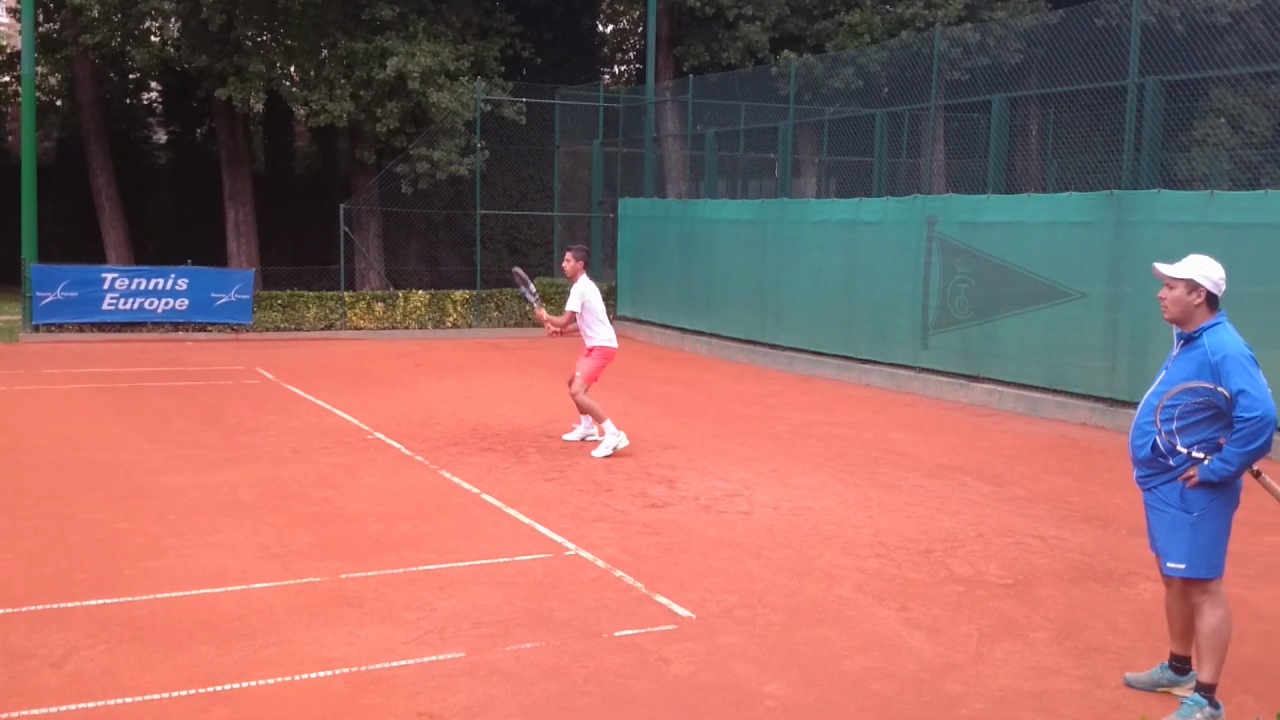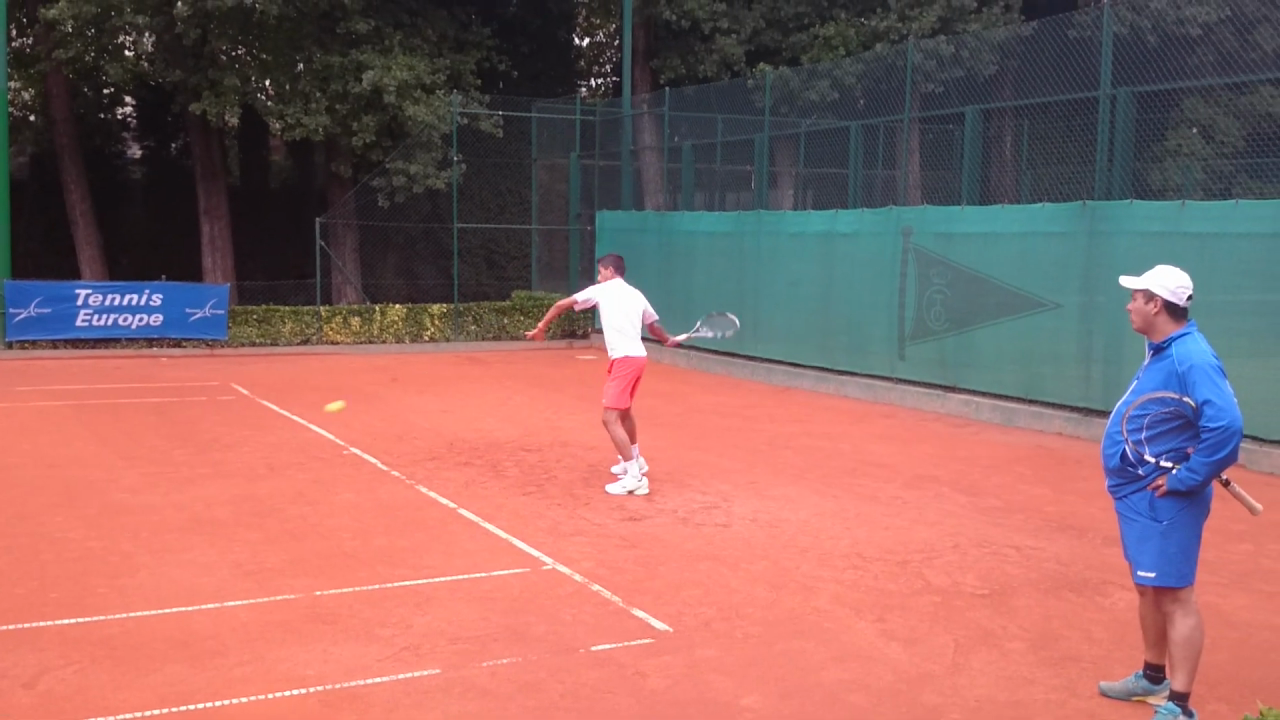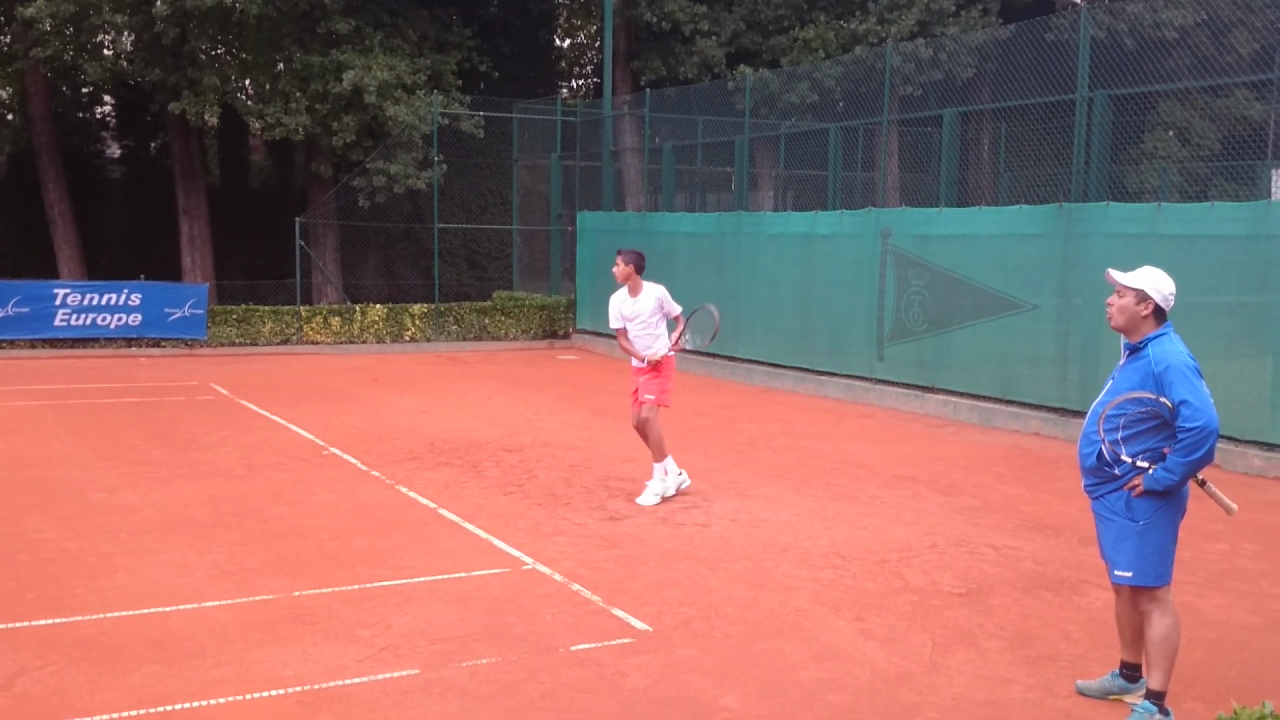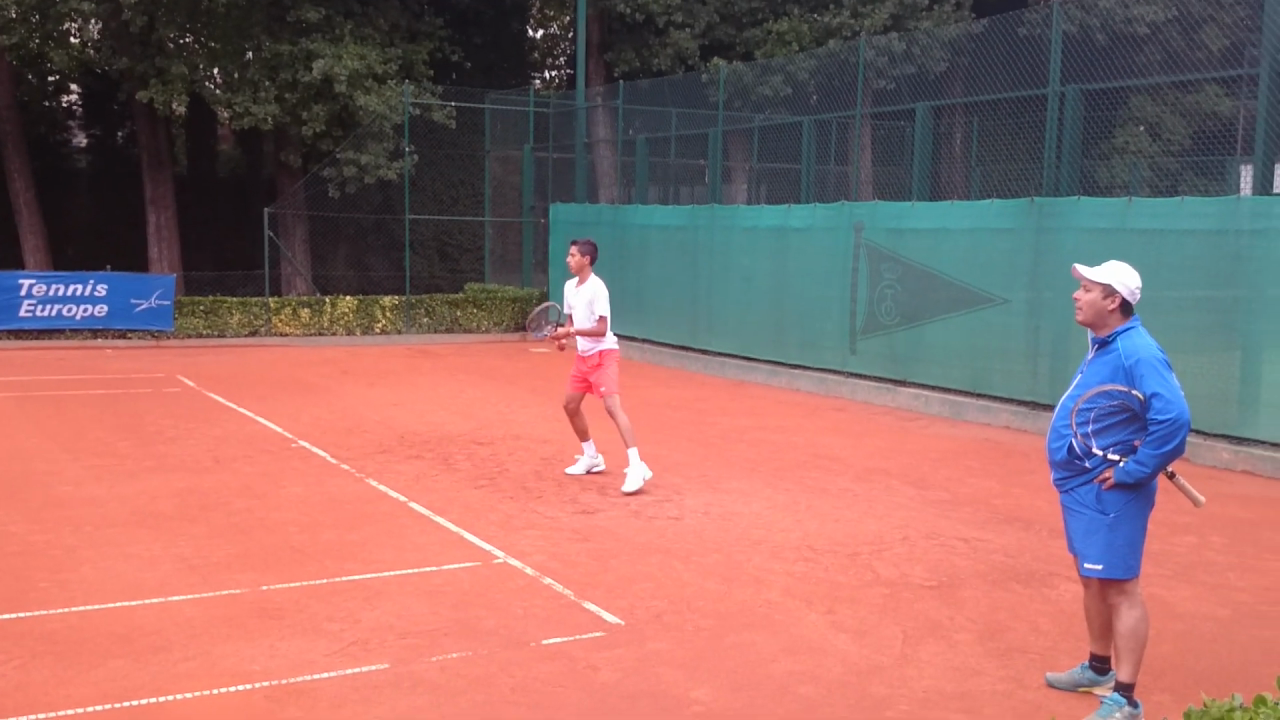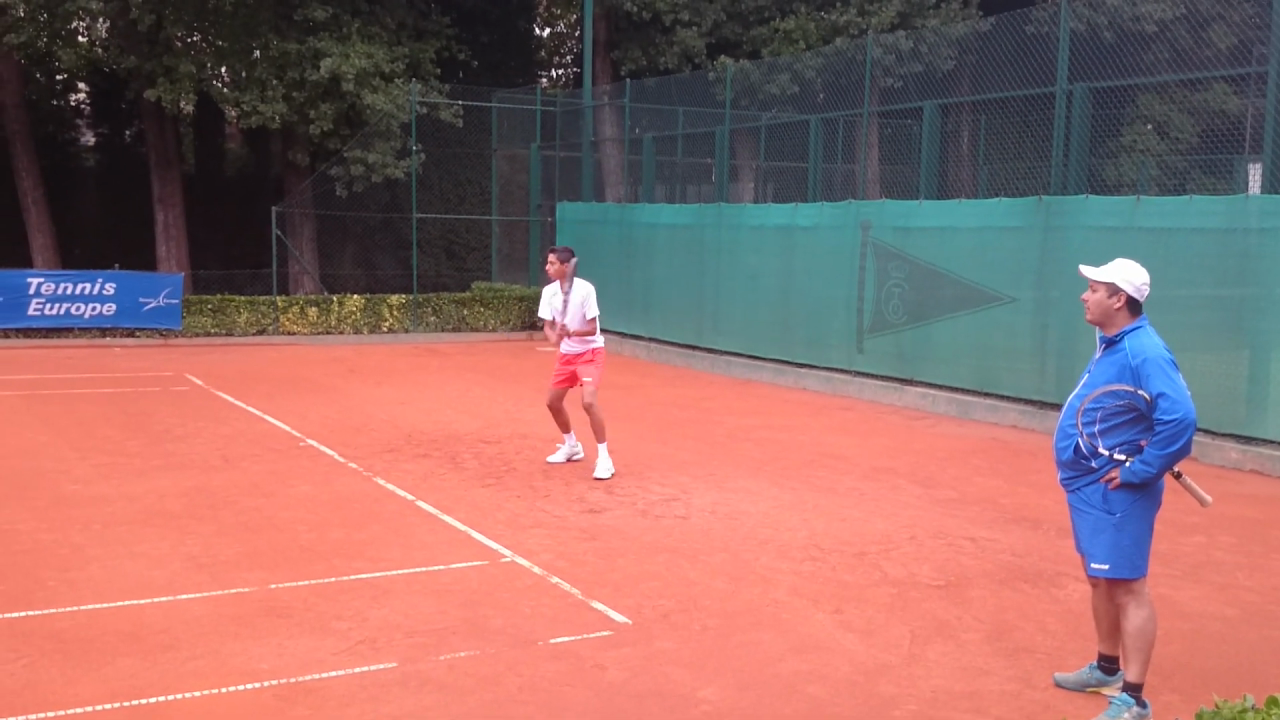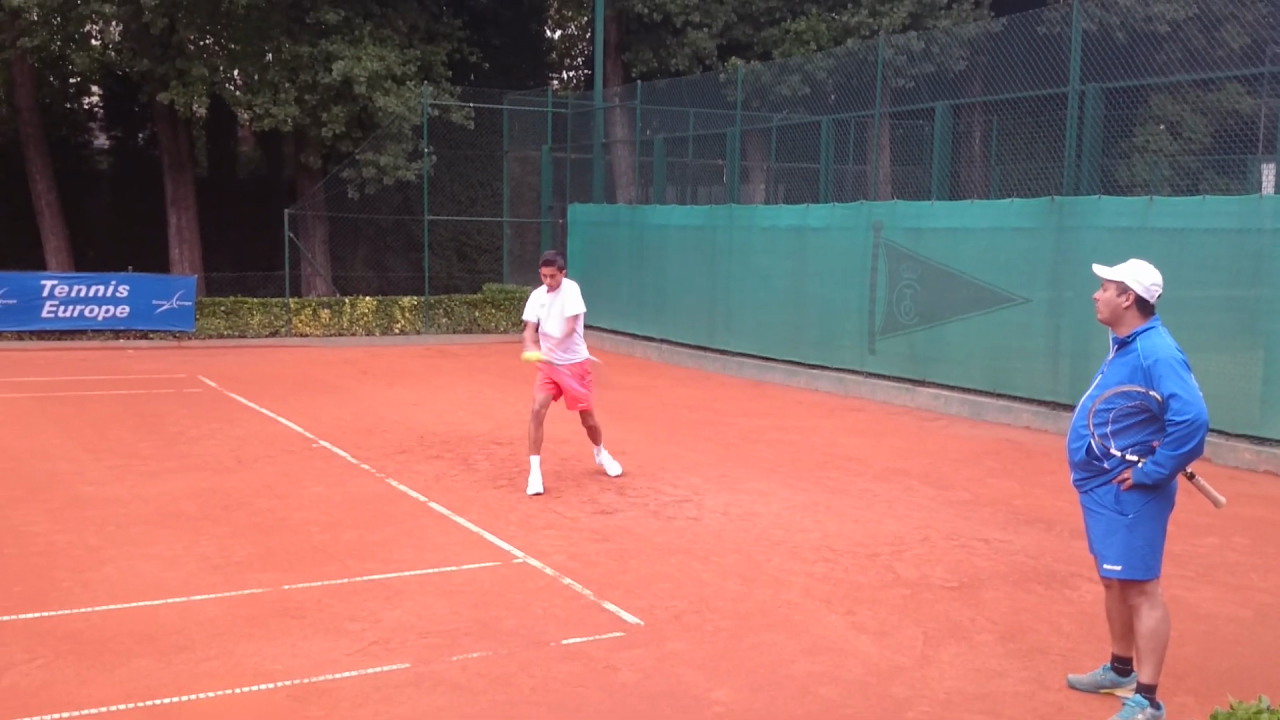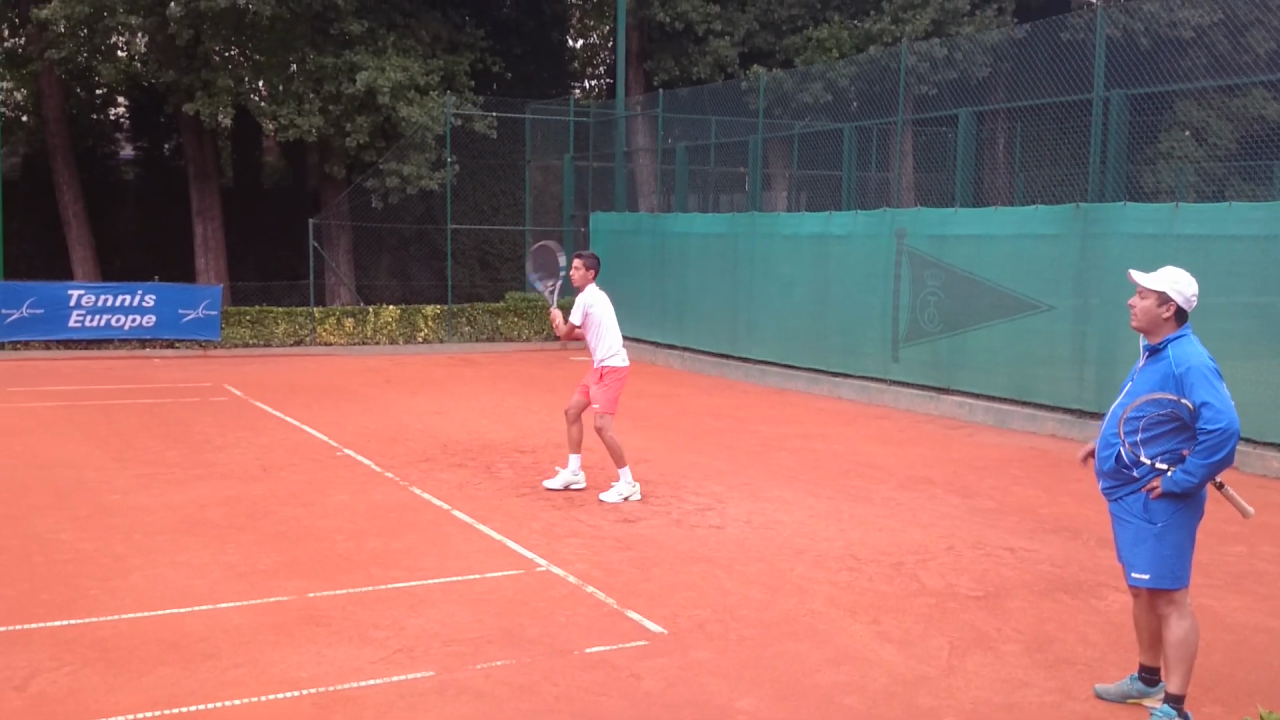
dt=0.7s
person 1, frame 1
left shoulder: (1223, 349)
right shoulder: (1187, 342)
left wrist: (1217, 469)
left hip: (1192, 492)
right hip: (1165, 484)
left knee: (1201, 587)
right knee: (1175, 580)
right ankle: (1178, 669)
person 1, frame 2
left shoulder: (1191, 358)
right shoulder: (1160, 353)
left elbow: (1225, 426)
left wrist: (1185, 479)
left hip: (1162, 502)
right hip: (1137, 494)
left knee: (1174, 596)
right knee: (1148, 590)
right ankle: (1153, 677)
person 1, frame 3
left shoulder: (1167, 359)
right shoulder: (1136, 353)
left elbow: (1202, 426)
left wrist: (1161, 478)
left hip: (1139, 500)
right hip: (1114, 493)
left knee: (1150, 595)
right knee: (1125, 589)
right ankle: (1129, 677)
person 1, frame 4
left shoulder: (1136, 352)
right shoulder: (1102, 347)
left elbow: (1173, 418)
left wrist: (1132, 472)
left hip: (1107, 494)
right hip: (1081, 487)
left knee: (1118, 589)
right knee: (1092, 582)
right ankle: (1098, 669)
person 1, frame 5
left shoulder: (1144, 353)
right shoulder: (1110, 346)
left elbow: (1179, 419)
left wrist: (1138, 472)
left hip: (1114, 493)
right hip: (1089, 487)
left knee: (1127, 589)
right knee: (1101, 582)
right ankle: (1107, 669)
person 1, frame 6
left shoulder: (1156, 352)
right shoulder: (1123, 346)
left elbow: (1191, 419)
left wrist: (1151, 472)
left hip: (1128, 494)
right hip: (1102, 488)
left knee: (1140, 589)
right knee: (1114, 583)
right ankle: (1121, 670)
person 1, frame 7
left shoulder: (1188, 361)
right shoulder: (1154, 354)
left elbow: (1223, 428)
left wrist: (1179, 481)
right wrist: (1107, 445)
left hip: (1157, 505)
right hip: (1131, 496)
left knee: (1169, 599)
right knee: (1143, 592)
right ankle: (1148, 680)
person 2, frame 1
left shoulder: (579, 288)
right shoulder: (585, 286)
left elbow: (565, 320)
left wrist: (545, 317)
right wrist: (559, 329)
left hip: (602, 346)
right hip: (597, 345)
left knee: (577, 392)
right knee: (574, 383)
left ankle: (613, 434)
right ankle: (587, 427)
person 2, frame 2
left shoulder: (609, 288)
right shoulder: (637, 295)
left elbow: (564, 304)
right elbow: (654, 326)
left wrist: (541, 327)
right wrist: (667, 340)
left hip: (624, 360)
right hip: (637, 358)
left knee: (610, 419)
right knee: (622, 411)
left ankle: (635, 478)
right ankle: (635, 460)
person 2, frame 3
left shoulder: (658, 292)
right shoulder: (617, 300)
left elbow: (680, 320)
right elbow: (622, 339)
left wrist: (673, 340)
right wrist: (643, 356)
left hip: (661, 364)
right hip: (639, 366)
left knee: (647, 417)
right knee: (638, 422)
left ankle: (659, 480)
right ankle: (675, 474)
person 2, frame 4
left shoulder: (597, 288)
right shoulder: (569, 286)
left elbow: (601, 329)
left wrist: (570, 333)
right wrist: (563, 335)
left hip: (603, 353)
right hip: (584, 354)
left knee: (613, 407)
right knee: (570, 405)
left ankle: (637, 466)
right ankle: (591, 457)
person 2, frame 5
left shoulder: (585, 289)
right shoulder: (548, 292)
left elbow: (592, 328)
right elbow: (548, 327)
left wrist: (570, 332)
right wrist: (555, 336)
left hip: (591, 352)
right hip: (567, 354)
left knee: (589, 402)
right knee: (553, 401)
left ankle: (604, 457)
right ankle: (571, 445)
person 2, frame 6
left shoulder: (572, 291)
right shoulder: (537, 297)
left elbow: (570, 327)
right elbow: (530, 331)
left wrist: (551, 345)
right wrist: (532, 348)
left hip: (574, 364)
right hip: (547, 363)
left knee: (588, 419)
right knee: (537, 411)
left ankle: (600, 453)
right ankle: (535, 473)
person 2, frame 7
left shoulder: (585, 298)
right shoulder: (593, 296)
left elbow: (565, 334)
left wrist: (559, 320)
right wrist: (562, 324)
left hip: (611, 367)
right hip: (602, 367)
left knee: (602, 425)
right knee: (572, 411)
left ankle: (628, 484)
right ankle: (574, 472)
